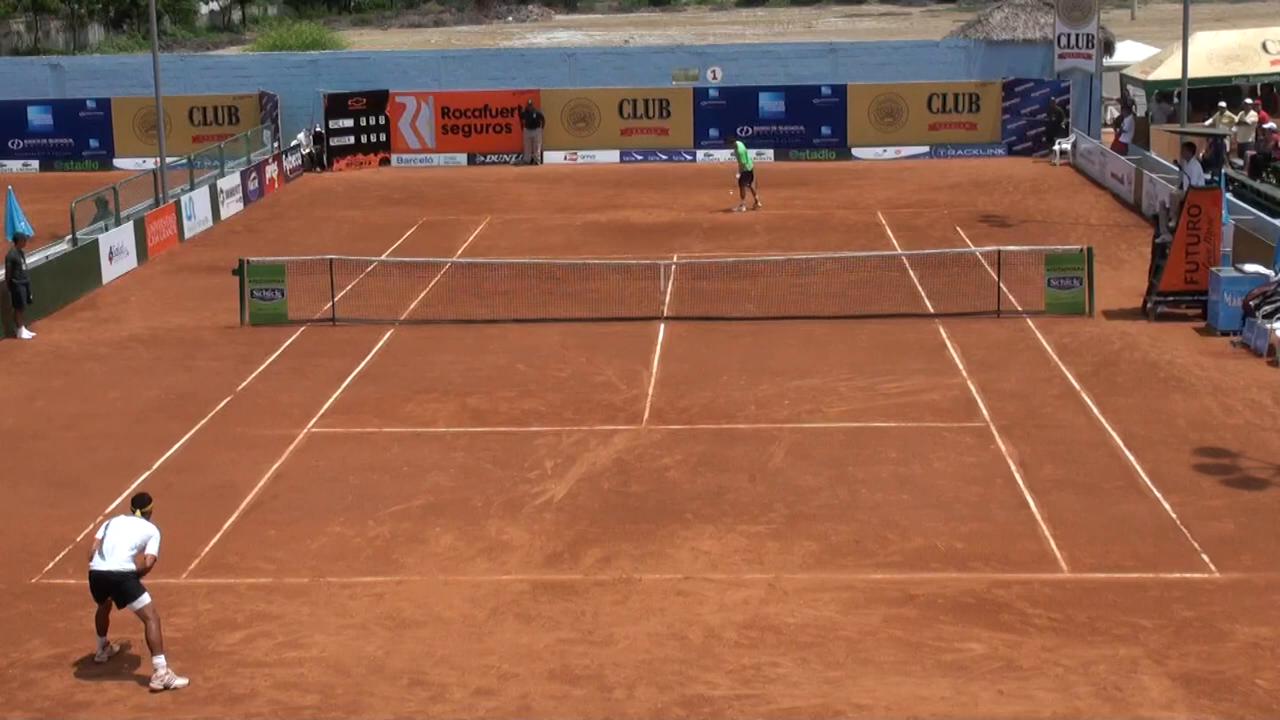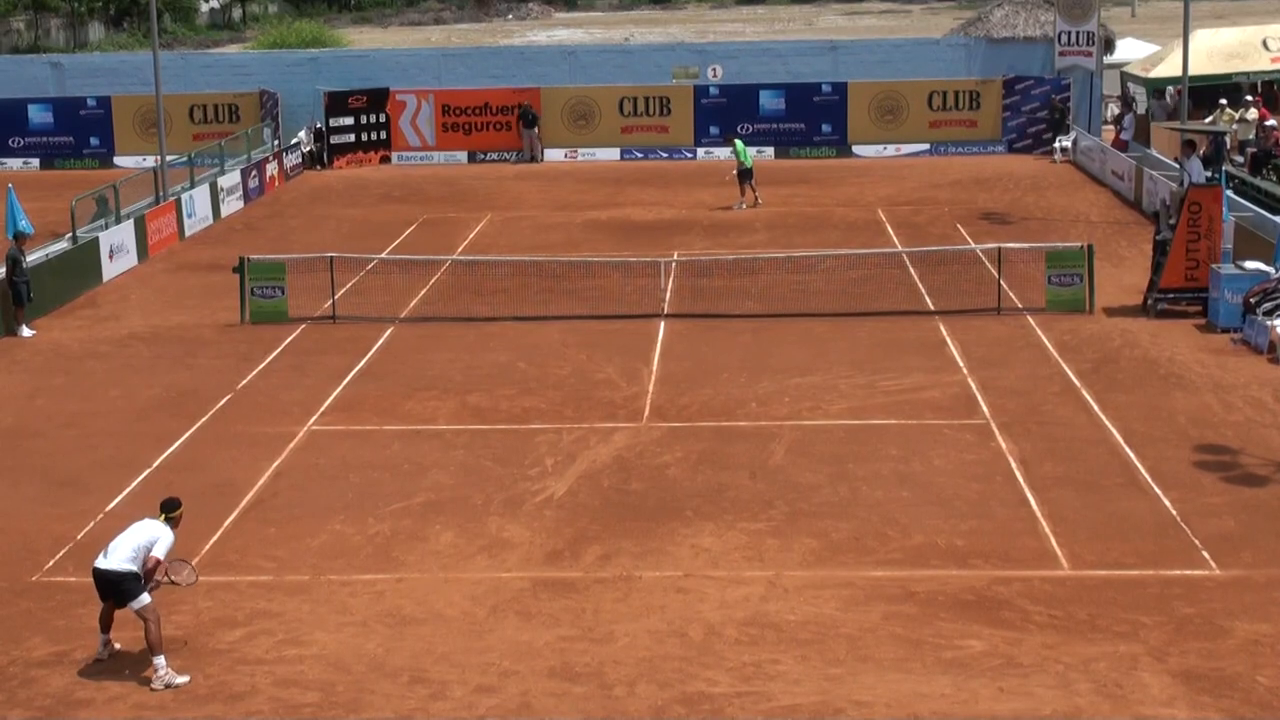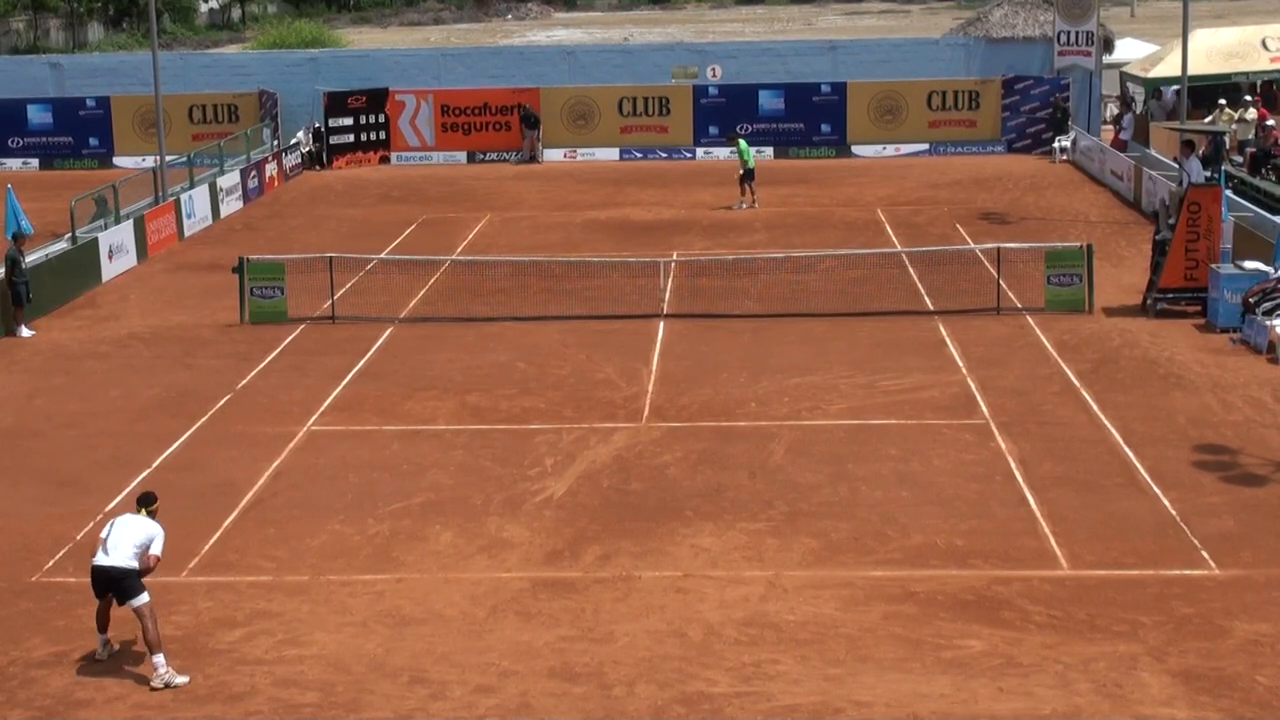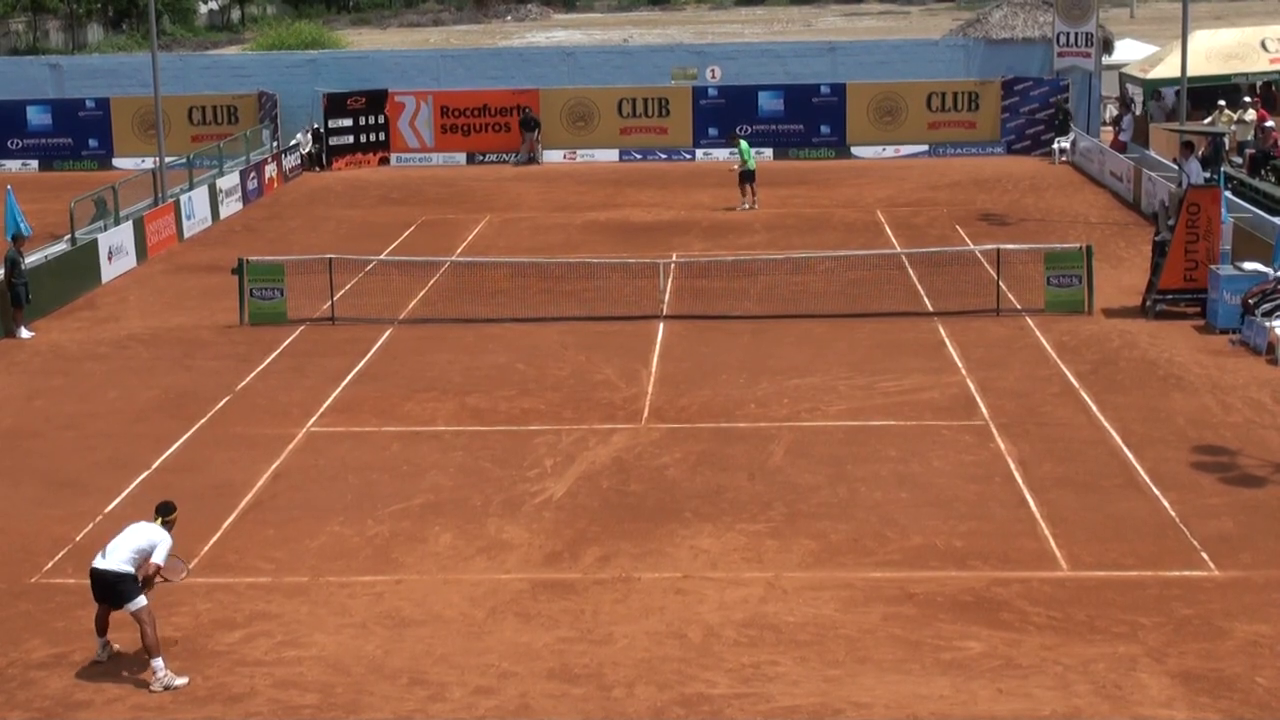
dt=0.4s
person 1, frame 1
left shoulder: (112, 521)
right shoulder: (152, 530)
left elbow: (92, 553)
right elbow: (148, 564)
right wrist: (134, 578)
left hip: (96, 571)
right hip: (121, 573)
left knee: (104, 606)
right knee: (151, 617)
left ankle: (103, 649)
right ankle: (161, 674)
person 1, frame 2
left shoulder: (143, 523)
right shoulder: (167, 534)
right elbow: (151, 564)
left wrist: (144, 581)
right wrist: (148, 584)
left hip: (99, 568)
right hip: (120, 573)
left knee: (109, 604)
right knee: (152, 618)
left ankle: (104, 647)
right ankle: (161, 674)
person 1, frame 3
left shoulder: (117, 520)
right shoulder: (157, 530)
left elbow: (96, 552)
right elbow: (151, 564)
right wrist: (135, 577)
left hip: (99, 567)
right hip: (123, 570)
left knee: (104, 602)
right knee: (148, 617)
left ankle: (103, 648)
right ankle: (161, 673)
person 1, frame 4
left shoulder: (138, 526)
right shoulder: (164, 538)
right elbow: (151, 572)
left wrist: (138, 583)
right wrist: (145, 587)
left hip: (97, 568)
right hip: (117, 574)
left knee: (104, 607)
right knee: (147, 621)
left ankle: (103, 650)
right ankle: (160, 676)
